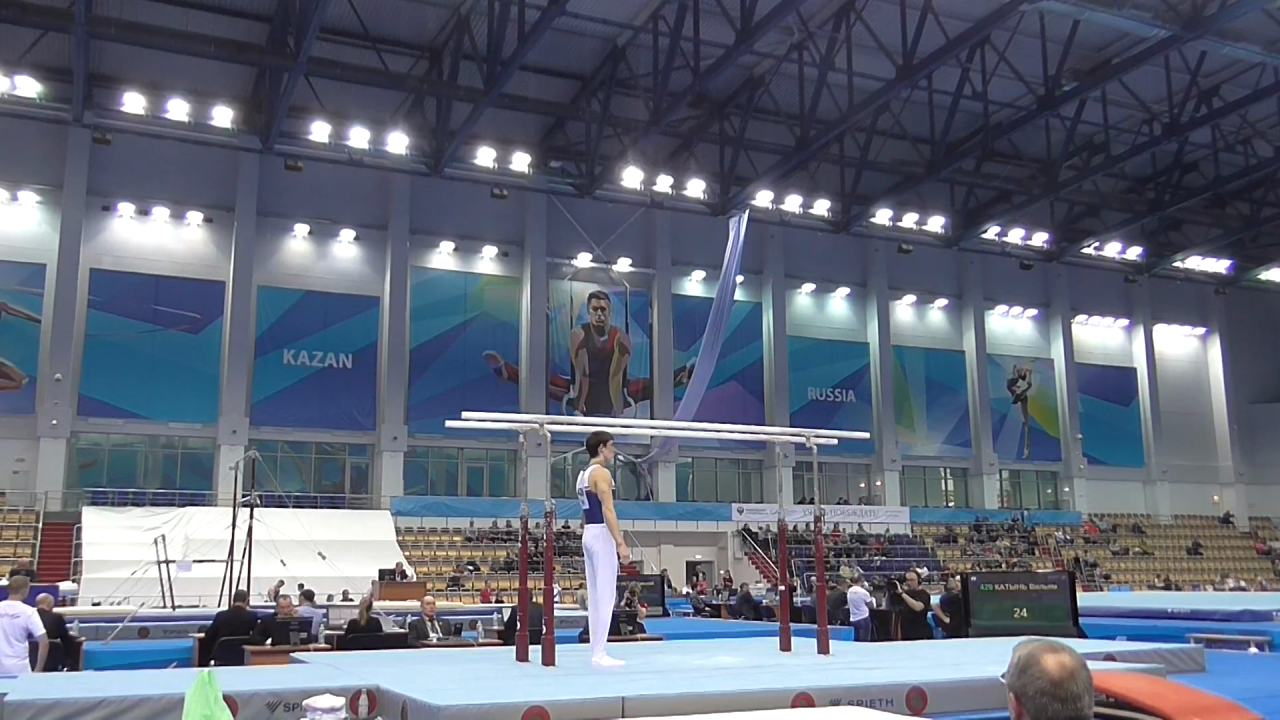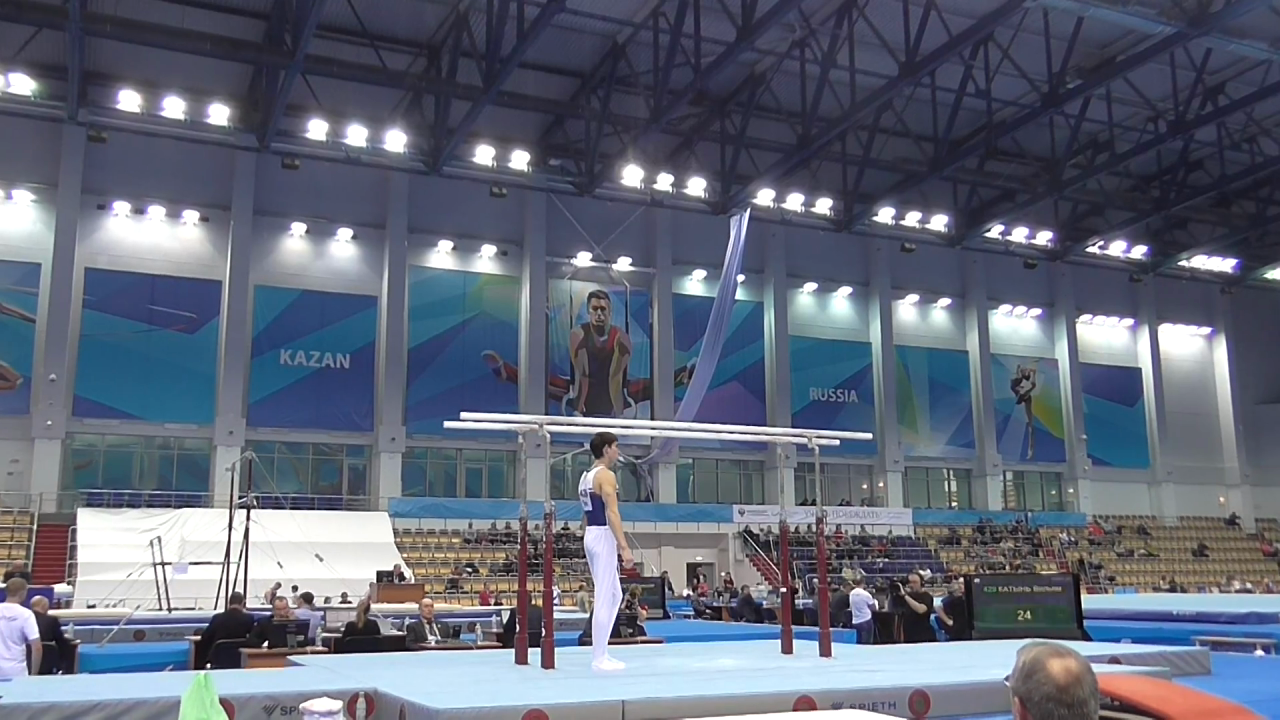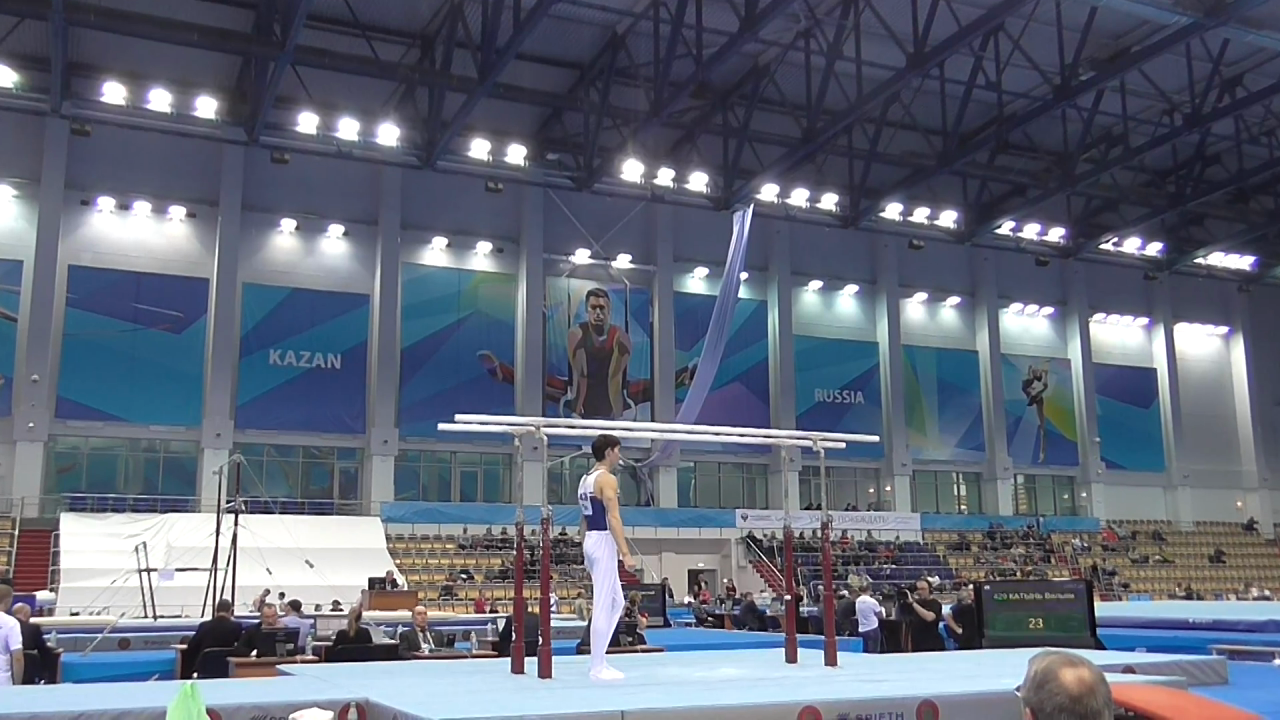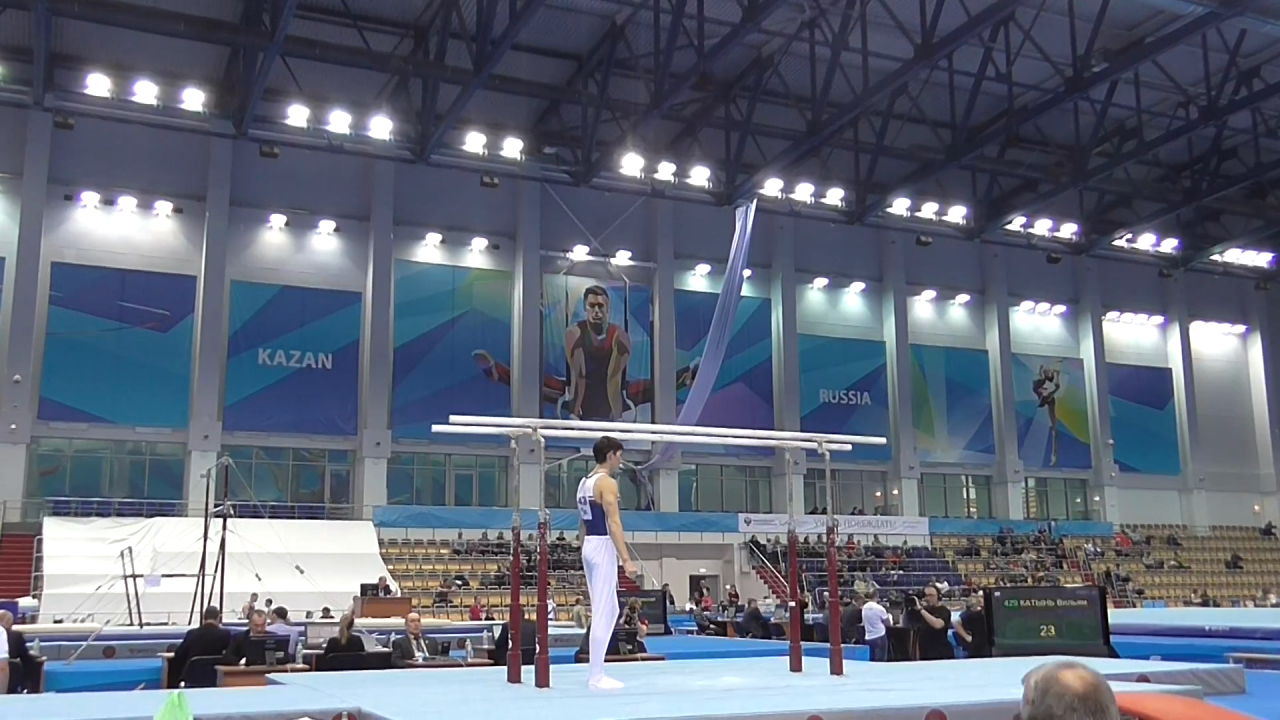
dt=0.2s
person 1, frame 1
left shoulder: (583, 475)
right shoulder: (602, 473)
right elbow: (608, 510)
right wrist: (621, 543)
left hip: (588, 534)
right hip: (601, 535)
left knee: (598, 597)
right knee: (605, 597)
left ankle: (598, 651)
right ankle: (599, 654)
person 1, frame 2
left shoulder: (585, 476)
right shoulder: (606, 475)
right elbow: (612, 513)
right wrist: (624, 547)
left hip: (590, 536)
right hip: (603, 537)
left knee: (613, 596)
right knee: (604, 600)
left ankle: (601, 651)
right ankle: (599, 658)
person 1, frame 3
left shoulder: (585, 479)
right shoulder: (607, 478)
right elbow: (613, 518)
right wrist: (626, 552)
left hip: (589, 540)
right hip: (603, 541)
left knee: (615, 603)
right knee: (603, 606)
left ankle: (599, 660)
right ankle: (597, 668)
person 1, frame 4
left shoulder: (584, 482)
right shoulder: (607, 482)
right elbow: (614, 522)
right wrist: (626, 558)
left hip: (588, 546)
right hip: (603, 547)
left knee: (609, 611)
right knee: (603, 614)
left ankle: (597, 670)
right ankle: (596, 676)
